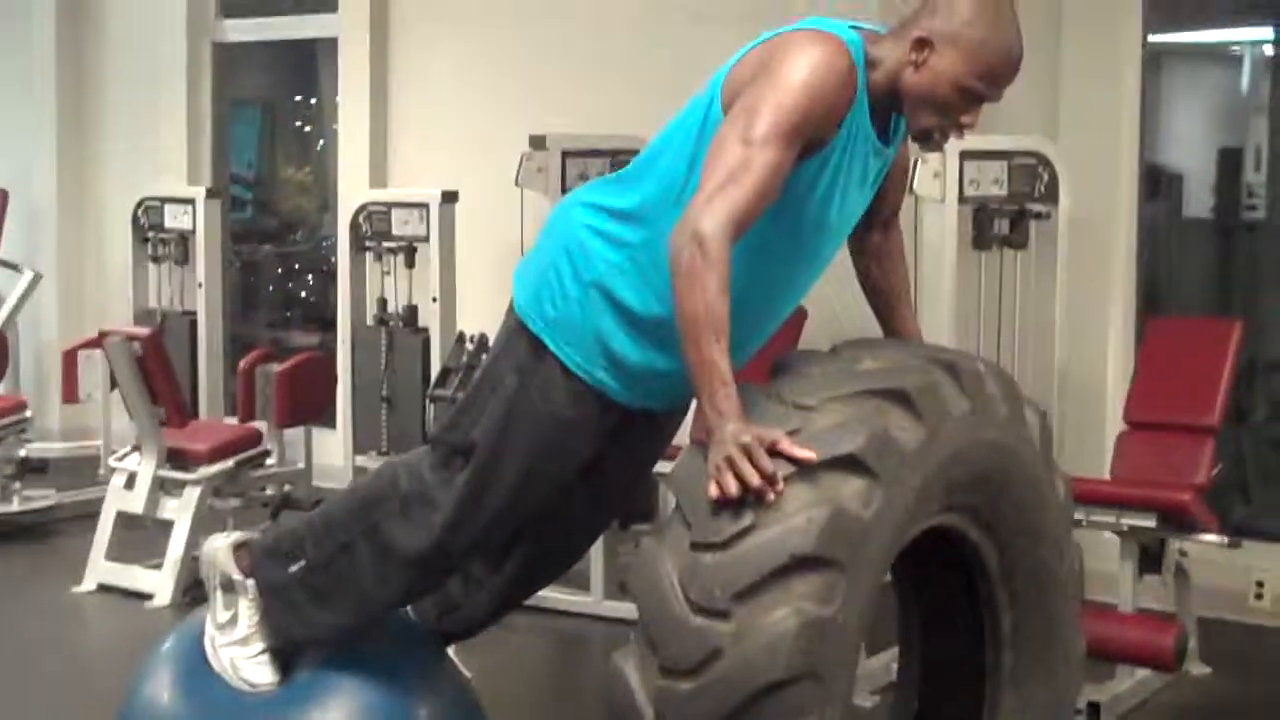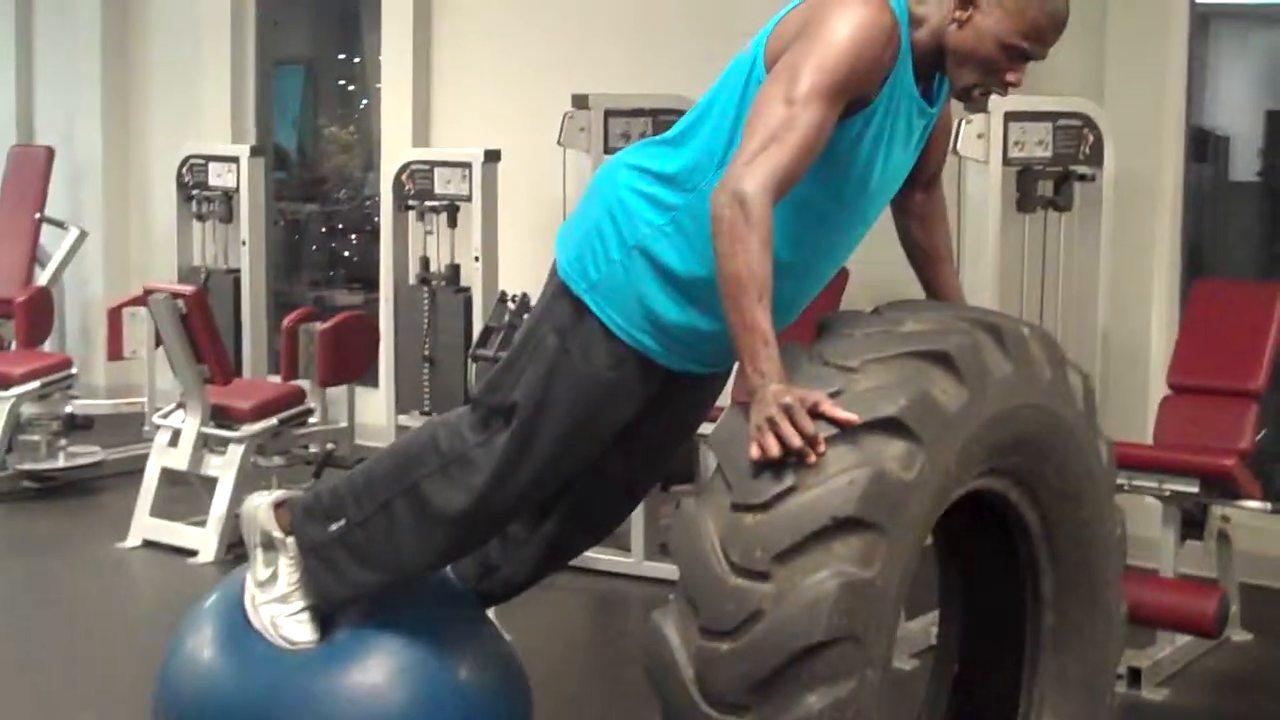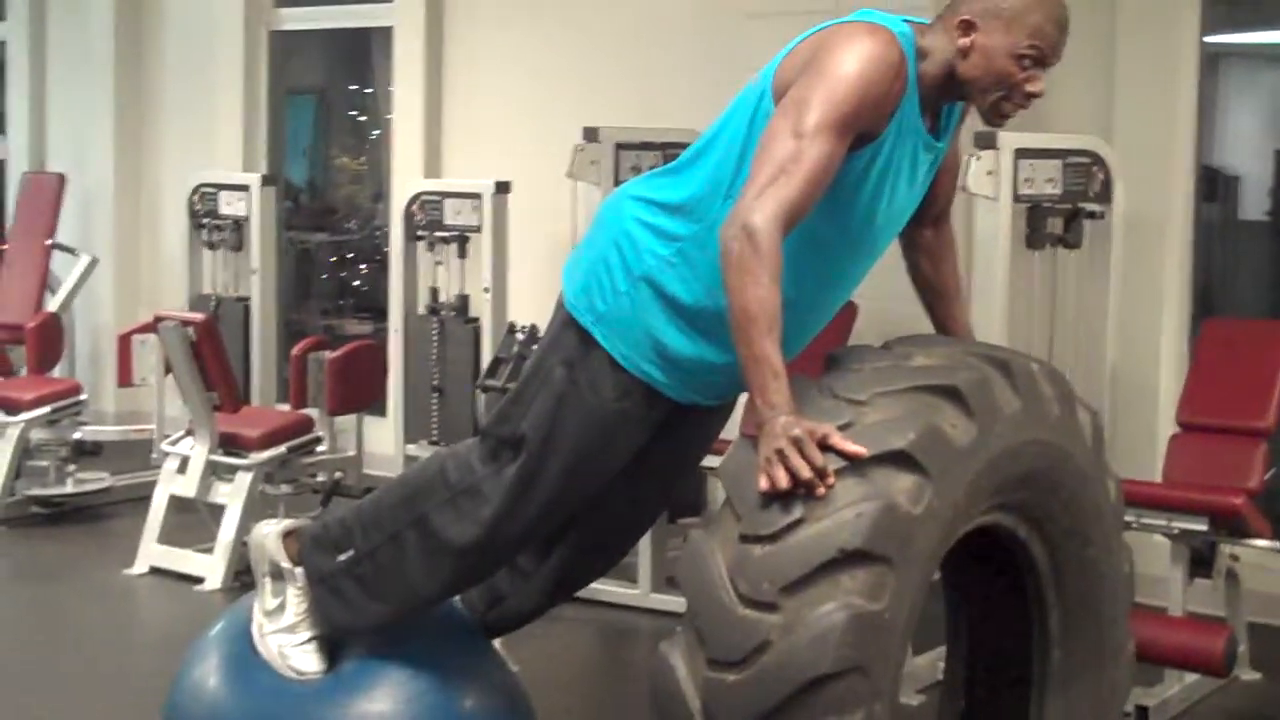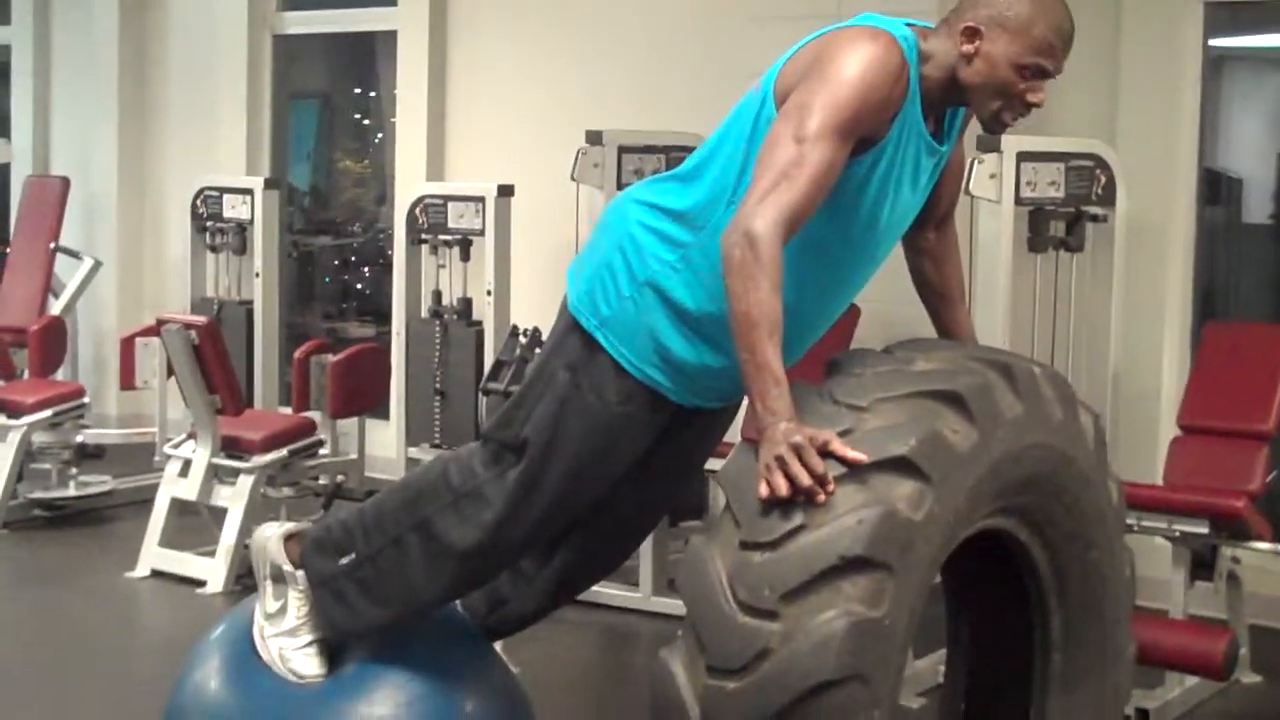
dt=0.5s
person 1, frame 1
left shoulder: (890, 120)
right shoulder: (815, 67)
left elbow: (875, 234)
right elbow: (701, 233)
right wrist: (726, 422)
left hip: (661, 356)
right hip: (594, 311)
left knee: (554, 533)
right knee: (463, 493)
left ankle: (414, 626)
right ankle: (257, 571)
person 1, frame 2
left shoulder: (935, 77)
left elbow: (918, 192)
right elbow: (743, 193)
right wrist: (767, 382)
left hip: (704, 313)
right hip: (639, 268)
left knee: (597, 493)
right knee: (501, 453)
left ankle: (451, 583)
right ankle: (294, 531)
person 1, frame 3
left shoulder: (944, 109)
left elbow: (927, 228)
right elbow: (753, 226)
right wrist: (778, 413)
left hip: (712, 350)
right hip: (644, 300)
left knee: (600, 527)
right knee: (509, 486)
left ankle: (458, 616)
right ankle: (303, 558)
person 1, frame 4
left shoulder: (947, 110)
left elbow: (930, 229)
right elbow: (755, 232)
right wrist: (777, 419)
left hip: (714, 352)
right hip: (648, 304)
left knee: (605, 529)
right knee: (513, 489)
left ankle: (458, 618)
right ankle: (304, 560)
